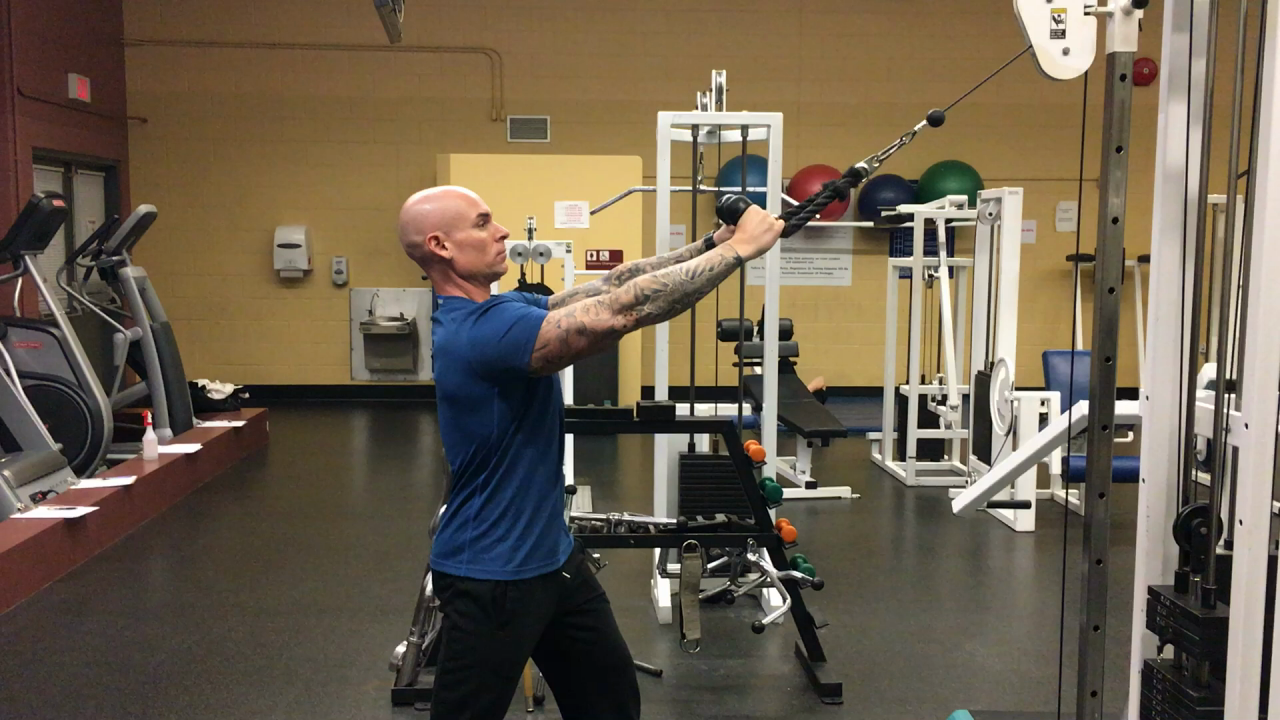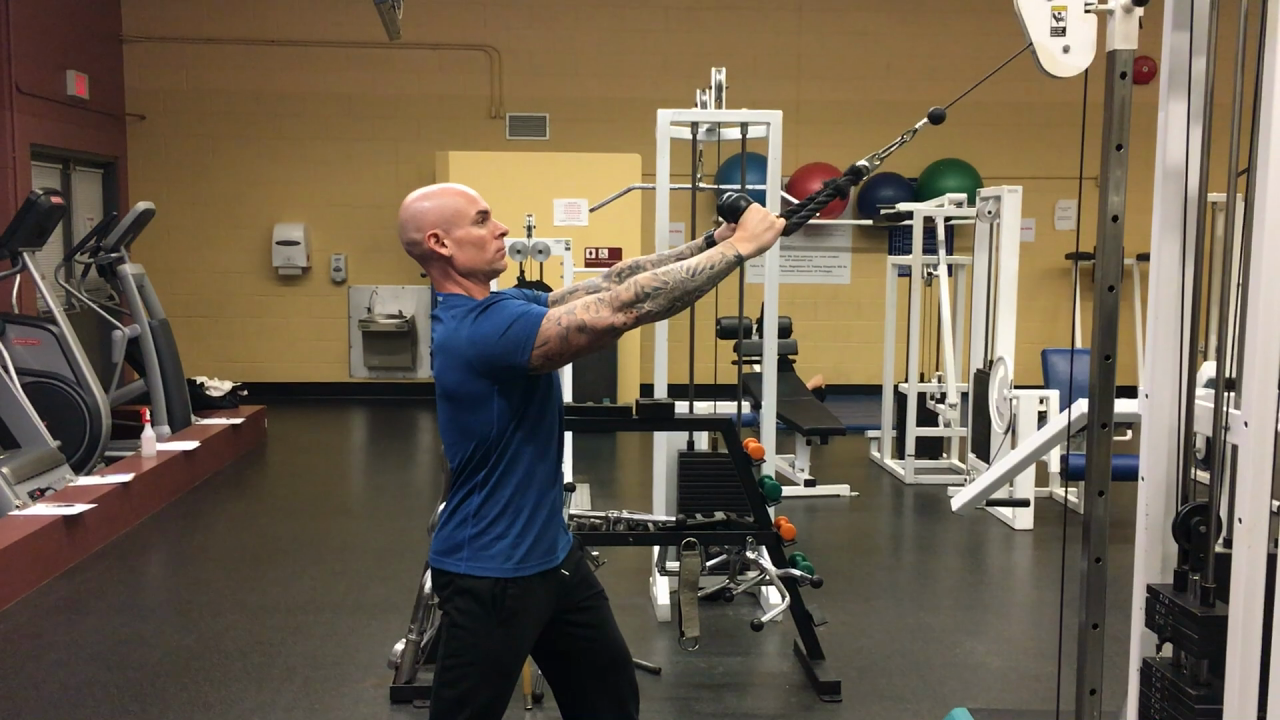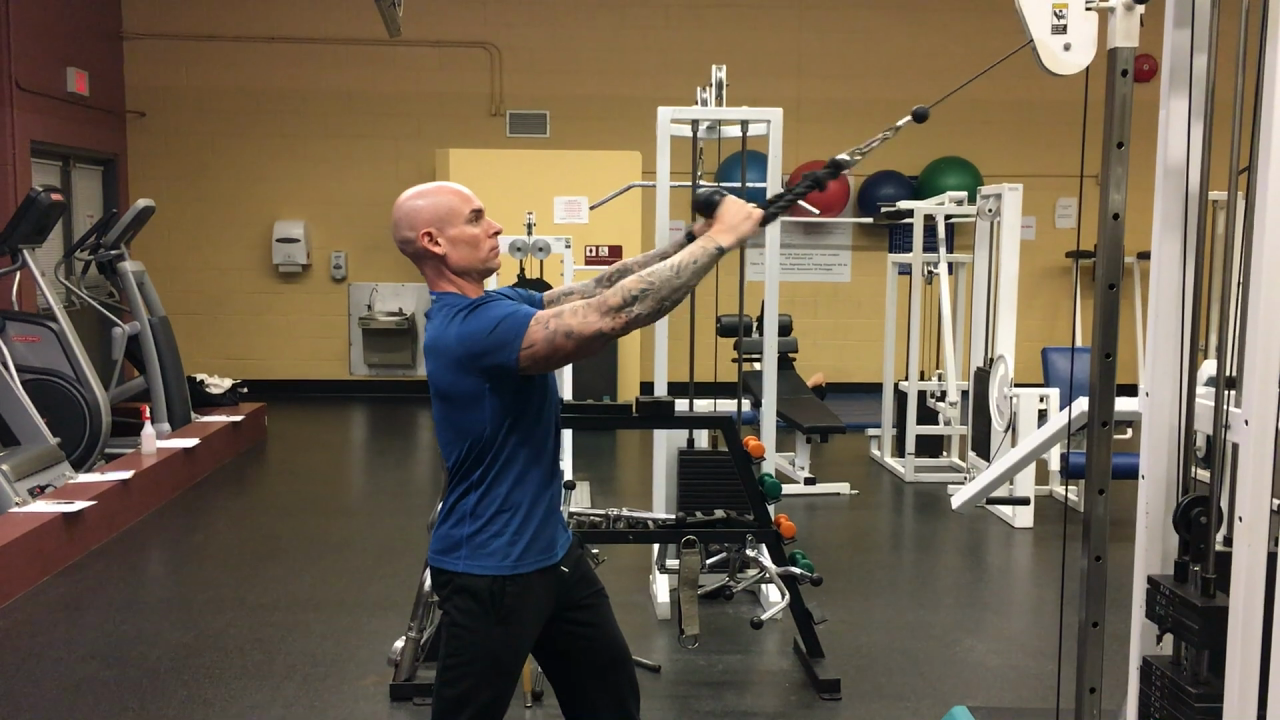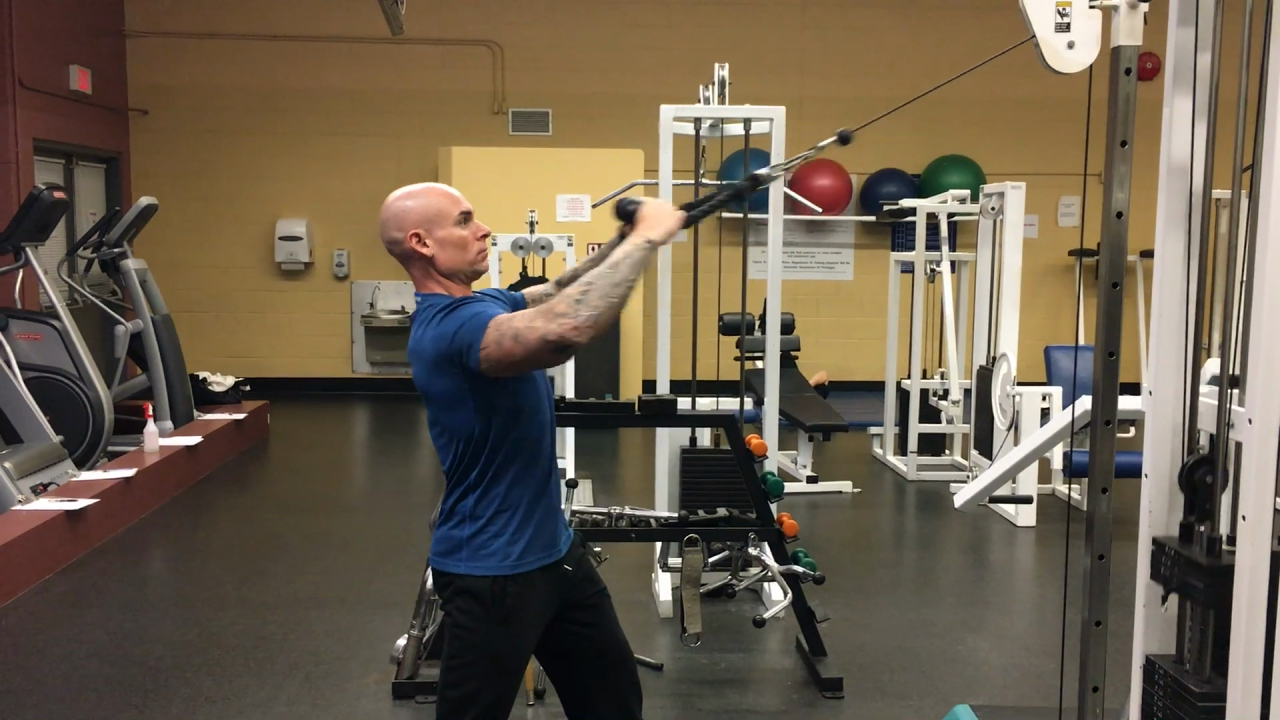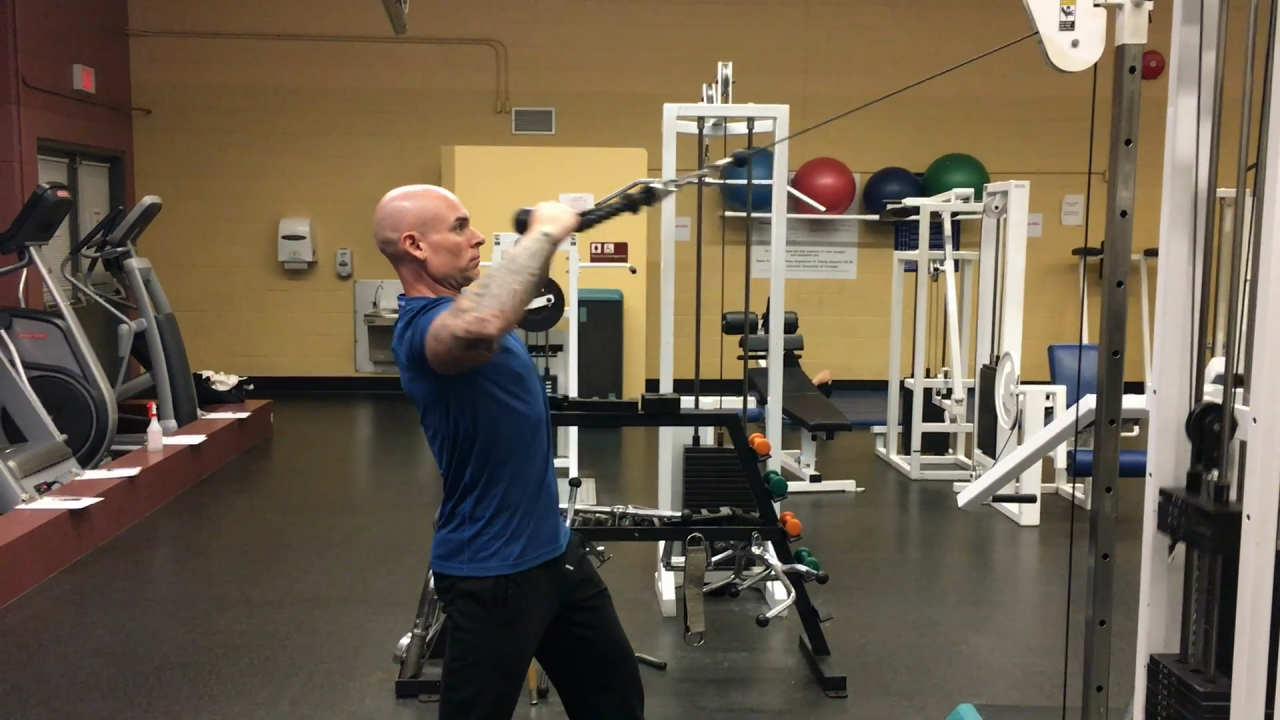
dt=0.2s
person 1, frame 1
left shoulder: (491, 311)
right shoulder: (481, 331)
left elbow: (605, 288)
right elbow: (620, 313)
left wrist: (710, 244)
right wrist: (737, 250)
left hip: (551, 555)
right hip: (492, 574)
person 1, frame 2
left shoulder: (495, 306)
right shoulder: (480, 330)
left elbow: (607, 285)
right elbow: (622, 310)
left wrist: (712, 241)
right wrist: (739, 248)
left hip: (549, 552)
right hip: (490, 571)
person 1, frame 3
left shoulder: (497, 303)
right shoulder: (470, 329)
left elbow: (598, 289)
right elbow: (611, 318)
left wrist: (693, 237)
right wrist: (718, 239)
left hip: (549, 549)
right hip: (490, 570)
person 1, frame 4
left shoulder: (483, 304)
right shoulder: (450, 328)
left elbow: (560, 294)
right elbow: (570, 327)
left wrist: (630, 238)
right wrist: (644, 237)
left hip: (550, 547)
right hip: (492, 569)
person 1, frame 5
left shoulder: (462, 306)
right shoulder: (428, 326)
left elbow: (512, 293)
right elbow: (483, 325)
left wrist: (545, 234)
right wrist: (542, 233)
left hip: (553, 547)
right hip: (493, 570)
